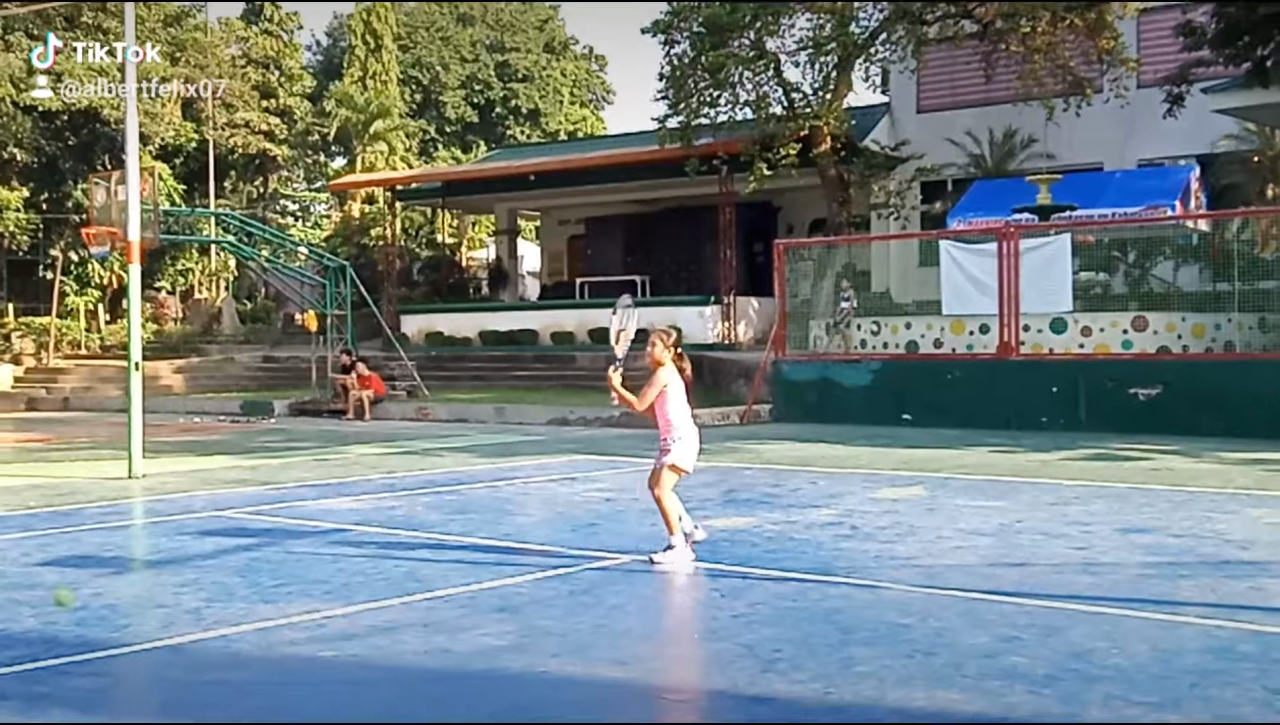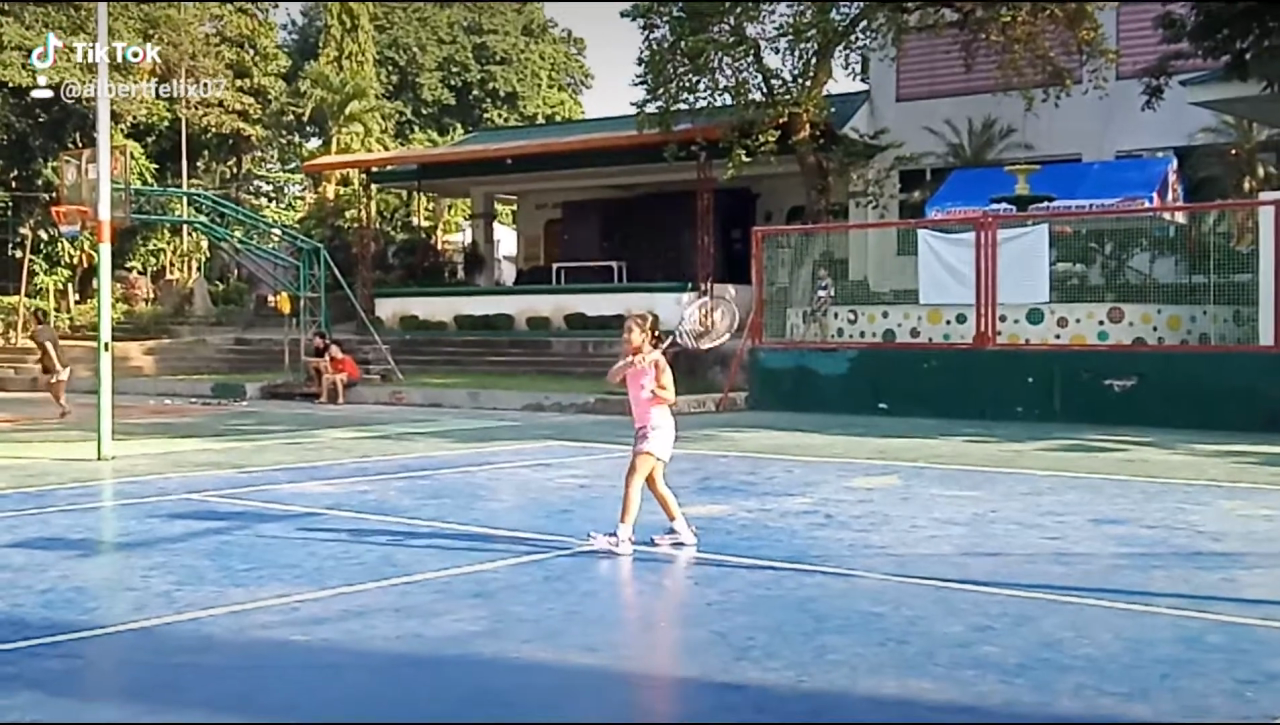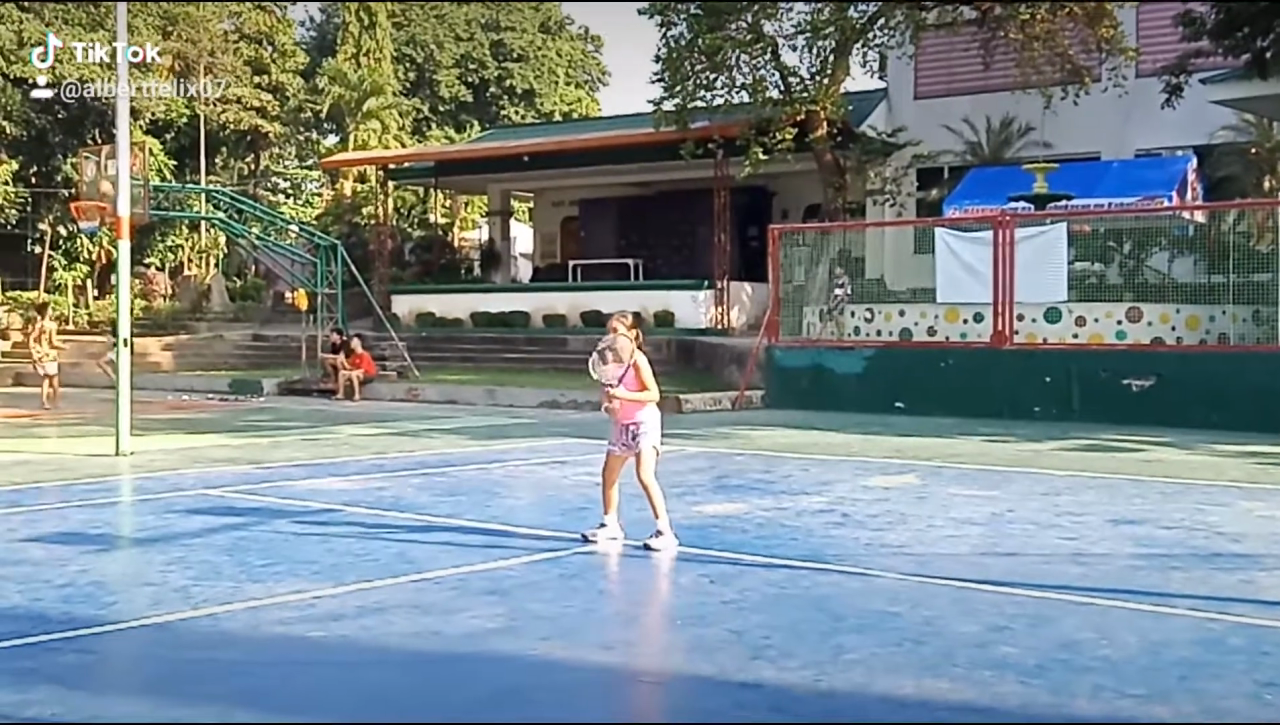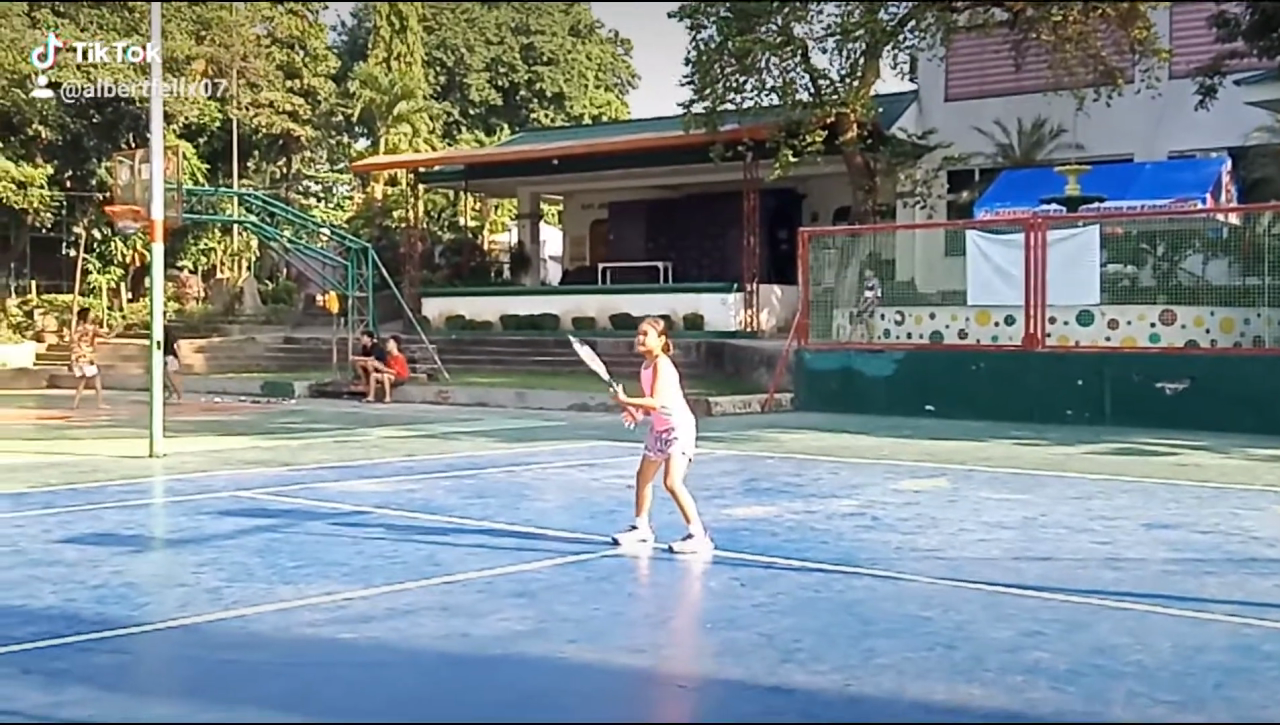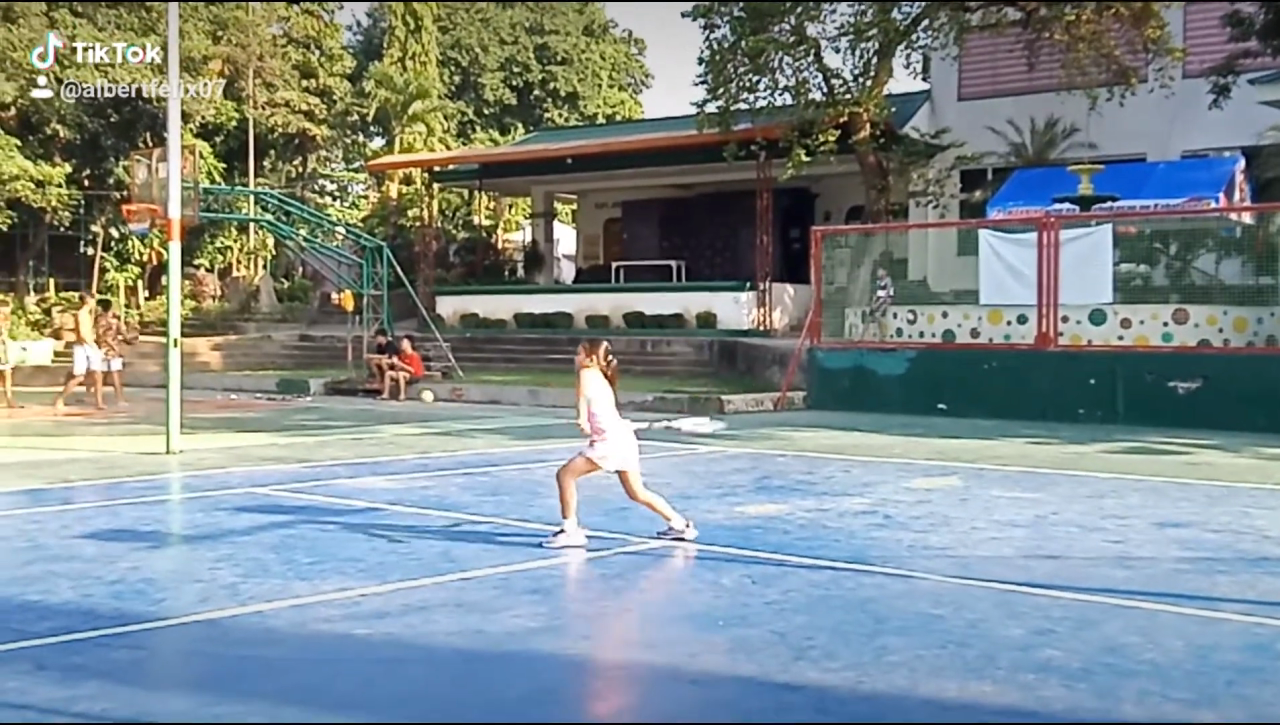
dt=1s
person 1, frame 1
left shoulder: (663, 373)
right shoulder: (667, 373)
left elbow: (639, 405)
right elbow: (651, 405)
left wrist: (615, 387)
right wrist: (622, 394)
left hip: (680, 439)
right hip: (674, 440)
left knee: (660, 491)
right knee: (656, 487)
left ankle: (680, 547)
right ankle: (690, 529)
person 1, frame 2
left shoulder: (660, 360)
right shoulder: (630, 358)
left elbow: (670, 398)
right elbow: (612, 378)
left wrist: (652, 388)
right wrist: (633, 361)
left hip: (657, 427)
right hip: (644, 428)
left knee: (634, 480)
right knee: (654, 482)
left ankle: (622, 537)
right ankle: (681, 530)
person 1, frame 3
left shoulder: (638, 360)
left elbow: (653, 394)
right elbow: (607, 390)
left wrist: (624, 394)
right wrist: (608, 404)
left hip: (644, 423)
right hip: (622, 424)
left knee: (645, 476)
right knee: (608, 474)
left ankle: (665, 531)
right ankle: (611, 525)
person 1, frame 4
left shoulder: (660, 364)
right shoulder: (646, 365)
left elbow: (655, 402)
left wrist: (625, 400)
right wrist: (636, 411)
left hip: (678, 429)
right hip: (660, 430)
left knee: (672, 482)
right knee: (643, 477)
left ankle: (698, 535)
right ankle: (641, 527)
person 1, frame 5
left shoulder: (588, 373)
right shoulder: (604, 380)
left elbow: (584, 397)
left wrist: (584, 422)
left hip: (608, 440)
right hip: (624, 438)
left knee: (564, 475)
right knee: (636, 491)
left ankle: (571, 531)
right ankle: (680, 524)
